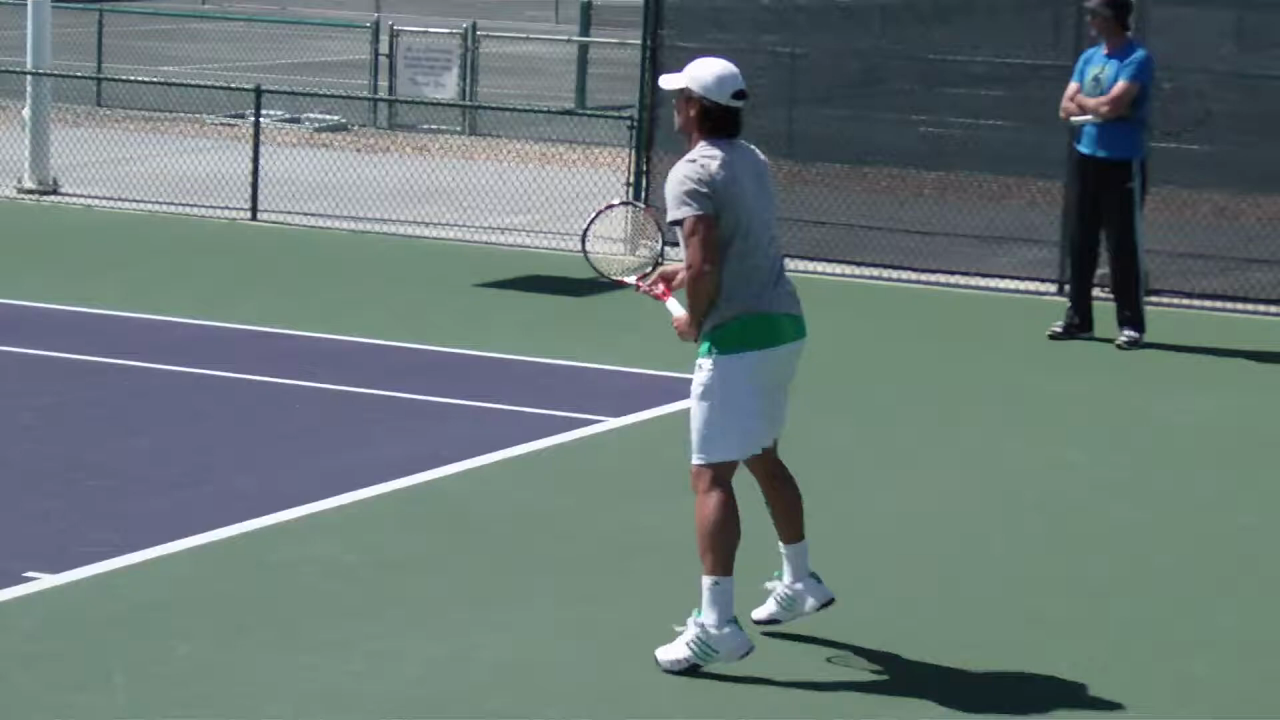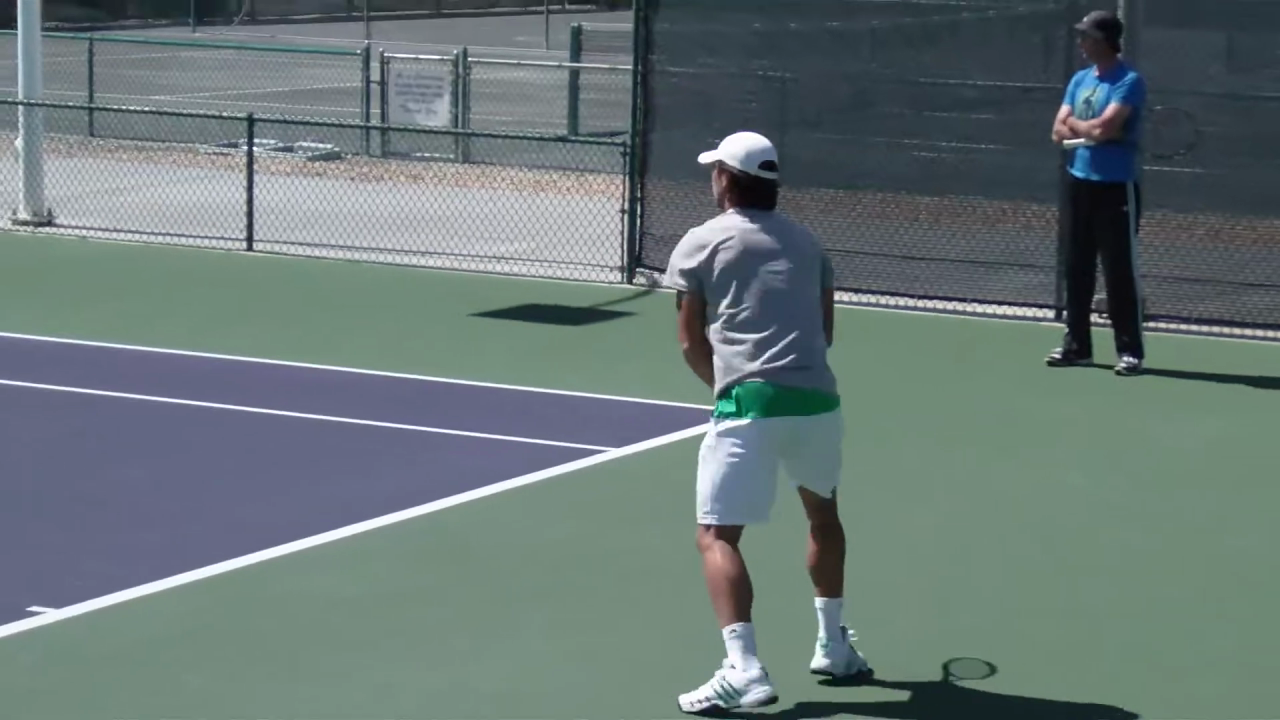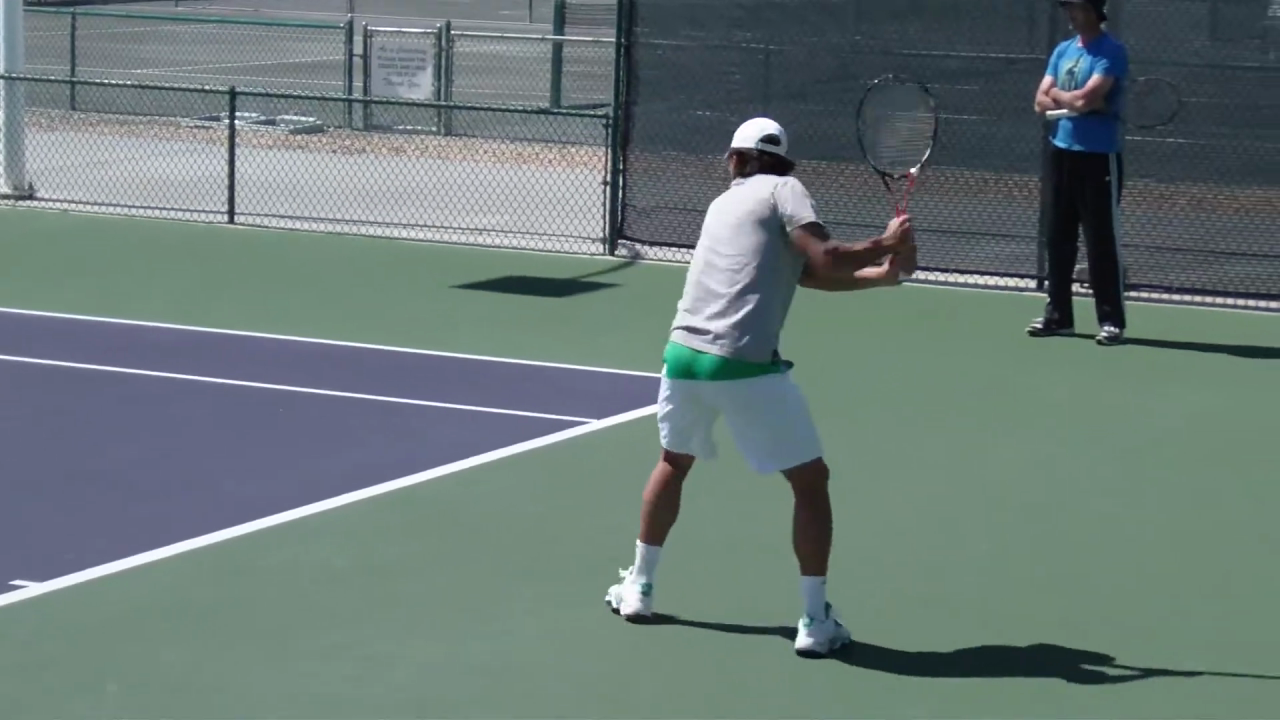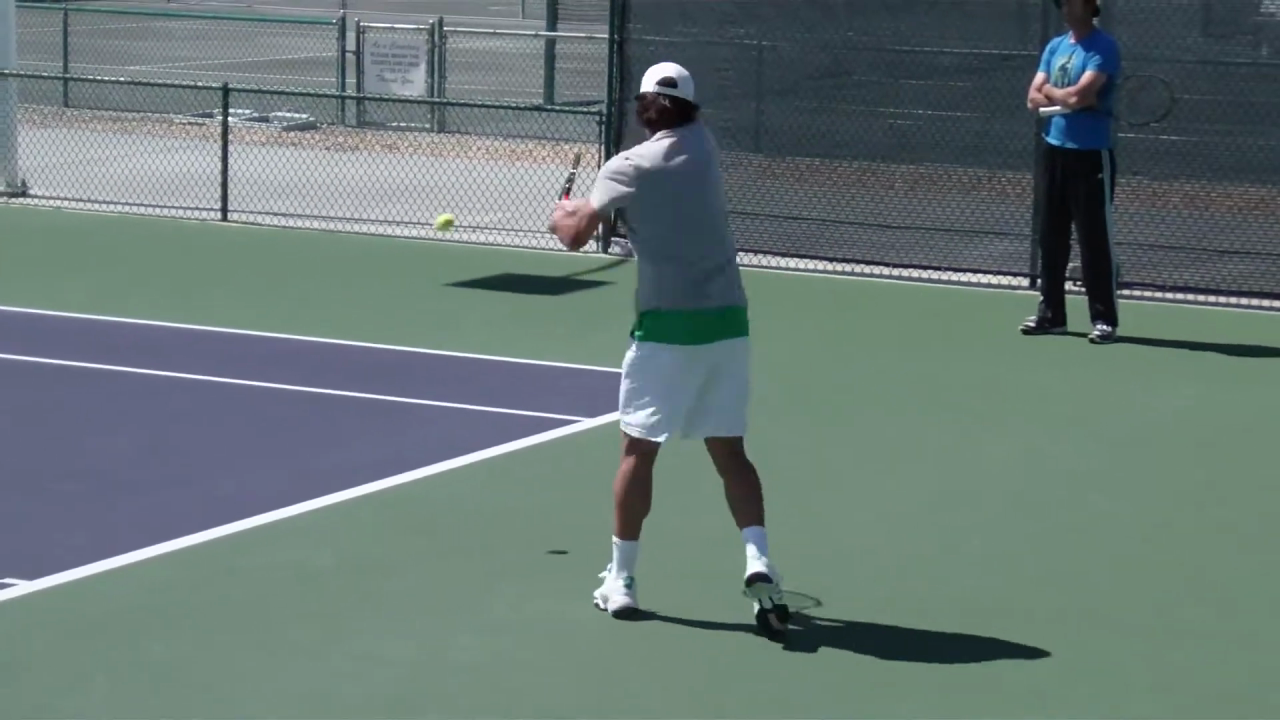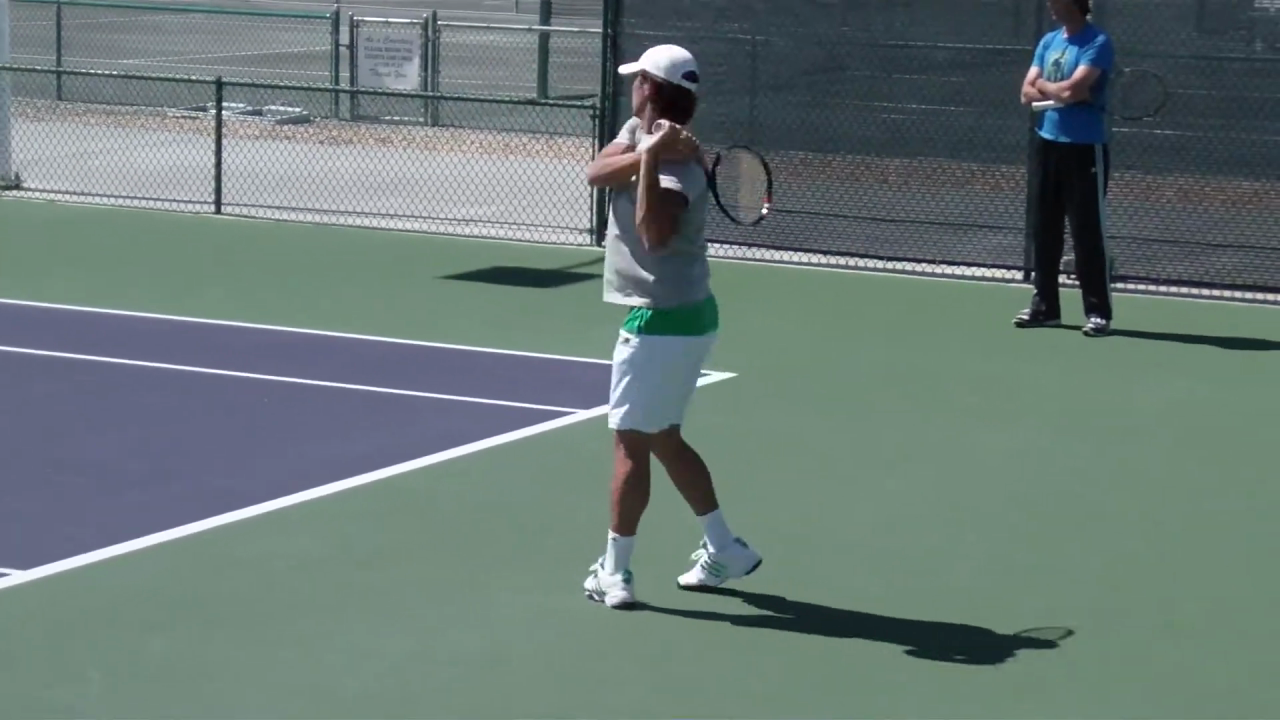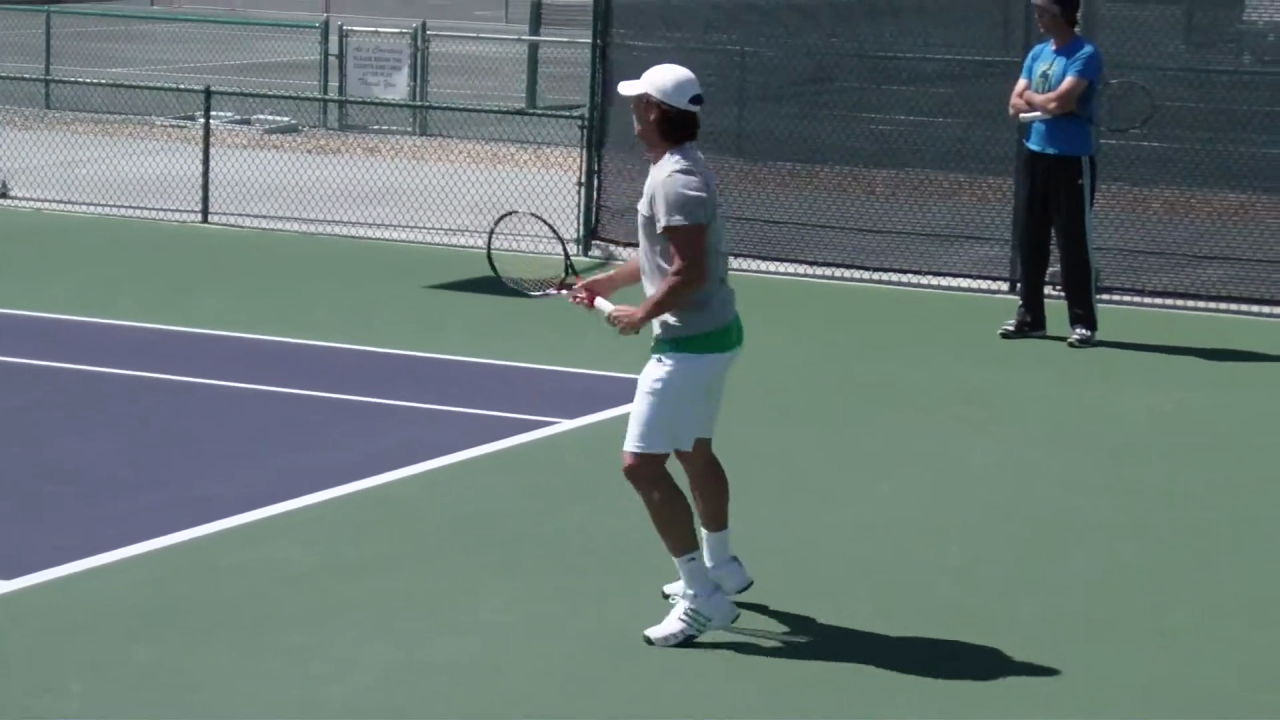
dt=0.4s
person 1, frame 1
left shoulder: (691, 174)
right shoulder: (753, 160)
left elbow: (704, 266)
left wrist: (692, 318)
right wrist: (681, 274)
left hip: (740, 336)
right hip: (784, 325)
left knee: (711, 478)
right knee: (762, 457)
left ankle: (715, 626)
right ankle: (799, 581)
person 1, frame 2
left shoulder: (698, 245)
right shoulder: (805, 241)
left elbow: (693, 347)
left hip: (750, 402)
right hip: (817, 397)
left knee: (717, 539)
right knee: (821, 508)
left ankle: (745, 671)
right ankle: (833, 644)
person 1, frame 3
left shoulder: (724, 202)
right shoulder: (784, 192)
left elbow: (803, 274)
right elbow: (823, 260)
left wrist: (881, 271)
right wrist: (885, 244)
left hip: (684, 359)
right hip: (746, 367)
left knee: (671, 462)
right knee: (812, 483)
left ankle: (637, 587)
right ankle: (815, 619)
person 1, frame 4
left shoulder: (634, 167)
right shoulder: (699, 145)
left elbow: (574, 233)
left wrist: (561, 217)
right wrist: (585, 208)
left hip: (671, 331)
right hip: (730, 324)
left knee: (638, 452)
right knee: (730, 453)
left ankle: (621, 582)
right ankle: (758, 560)
person 1, frame 5
left shoulder: (684, 163)
right shoulder: (639, 132)
left elbow: (655, 235)
right elbow: (598, 171)
left wrist: (650, 169)
right wrist: (647, 151)
left hip: (664, 322)
right hip: (678, 318)
left knee: (631, 442)
right knee: (664, 440)
left ankle: (616, 574)
right ankle: (726, 549)
person 1, frame 6
left shoulder: (673, 180)
right shoulder: (686, 166)
left elbow: (690, 271)
left wrist: (640, 316)
right wrist: (604, 282)
left hip: (690, 343)
right hip: (717, 333)
left knee: (643, 466)
right knee: (693, 449)
left ankle: (704, 598)
right ankle: (722, 566)
person 2, frame 1
left shoulder: (1138, 58)
right shoulder: (1088, 57)
left elbow: (1110, 105)
right elbow: (1066, 108)
left wrist: (1083, 100)
right wrist: (1100, 109)
left hip: (1122, 163)
right hip: (1086, 158)
left knee: (1124, 247)
right knee: (1080, 243)
left ankle: (1131, 324)
right ankle: (1078, 318)
person 2, frame 2
left shoulder: (1129, 81)
right shoulder: (1079, 80)
left elbow: (1101, 128)
right elbow: (1059, 131)
left wrist: (1075, 123)
right wrist: (1090, 132)
left hip: (1115, 188)
right hip: (1079, 183)
left knee: (1120, 272)
right knee: (1077, 268)
left ankle: (1130, 350)
right ankle: (1076, 344)
person 2, frame 3
left shoulder: (1111, 52)
right shoulder: (1062, 50)
left elbow: (1084, 99)
right elbow: (1041, 102)
left wrist: (1057, 94)
right wrist: (1073, 101)
left hip: (1098, 158)
right hip: (1061, 153)
left knee: (1102, 242)
right knee: (1058, 238)
left ankle: (1111, 320)
right ankle: (1058, 314)
person 2, frame 4
left shoulder: (1104, 47)
right shoulder: (1054, 47)
left elbow: (1077, 95)
right elbow: (1034, 99)
left wrist: (1050, 90)
right wrist: (1067, 99)
left hip: (1091, 154)
right hip: (1053, 150)
left knee: (1095, 239)
right knee: (1050, 236)
left ankle: (1104, 318)
right ankle: (1051, 312)
person 2, frame 5
left shoulder: (1098, 42)
right shoulder: (1048, 41)
left elbow: (1071, 90)
right elbow: (1027, 93)
left wrist: (1042, 84)
right wrist: (1058, 93)
left hip: (1084, 148)
right hip: (1047, 144)
left knee: (1088, 233)
right knee: (1043, 229)
left ankle: (1098, 311)
right ankle: (1045, 305)
person 2, frame 6
left shoulder: (1085, 54)
right shoulder: (1037, 53)
left elbow: (1057, 101)
right elbow: (1015, 105)
left wrist: (1031, 95)
right wrist: (1049, 106)
left hip: (1071, 161)
right hip: (1034, 155)
left knee: (1074, 245)
right knee: (1029, 240)
left ankle: (1083, 323)
right ankle: (1029, 317)
